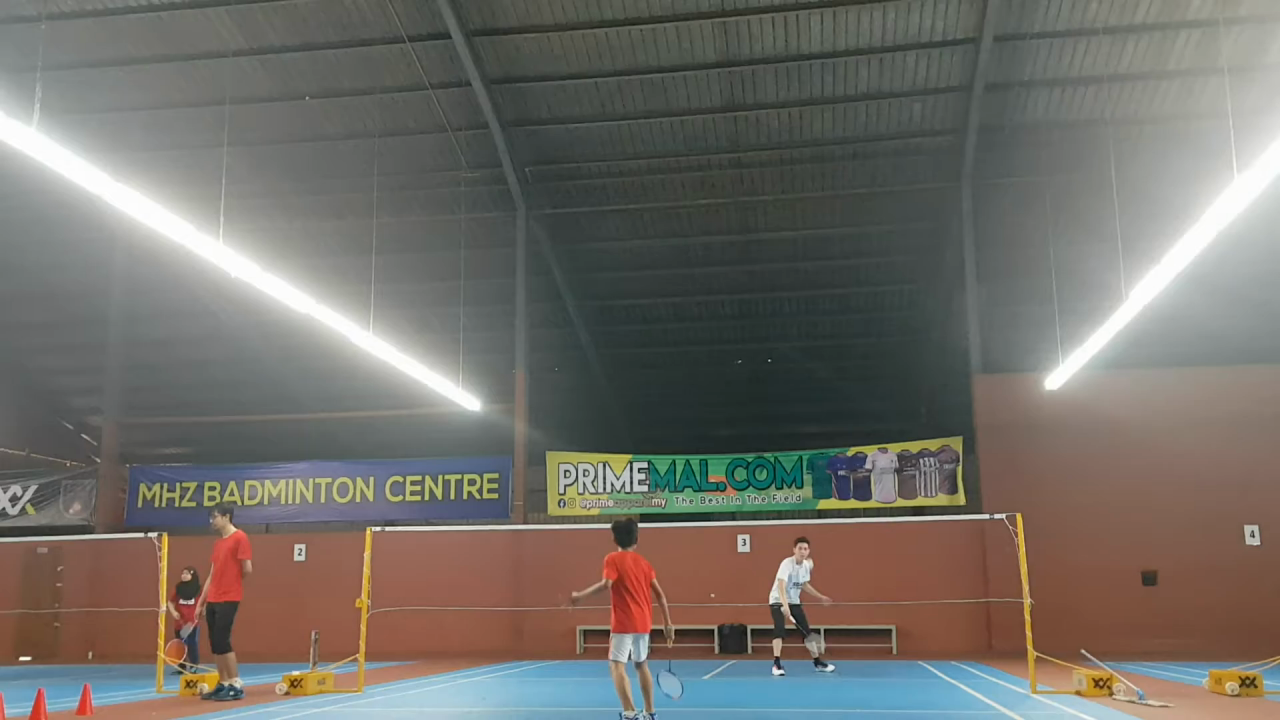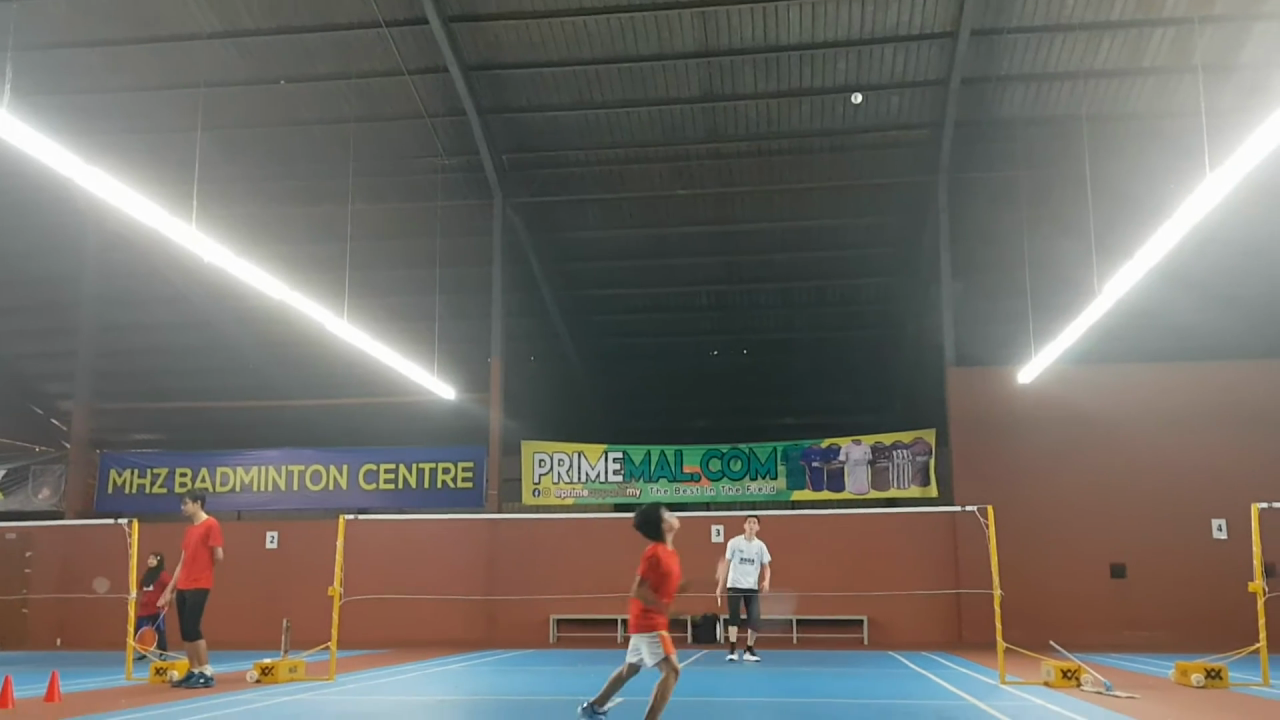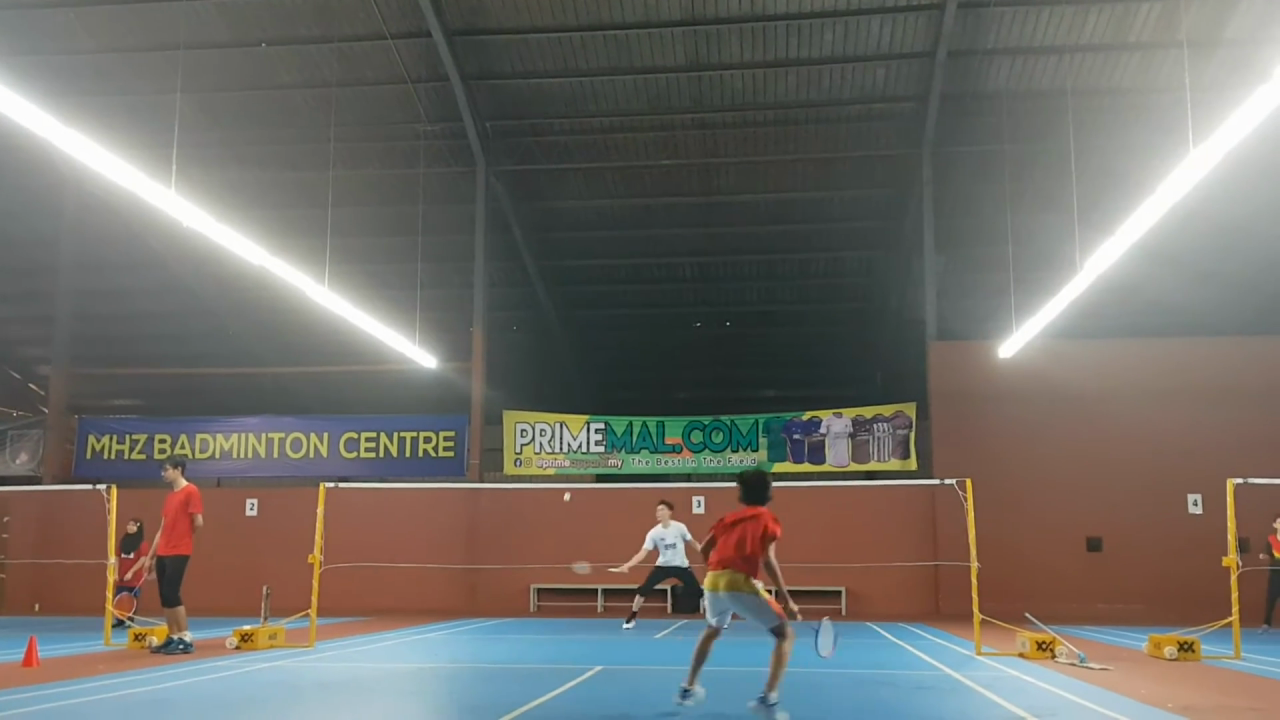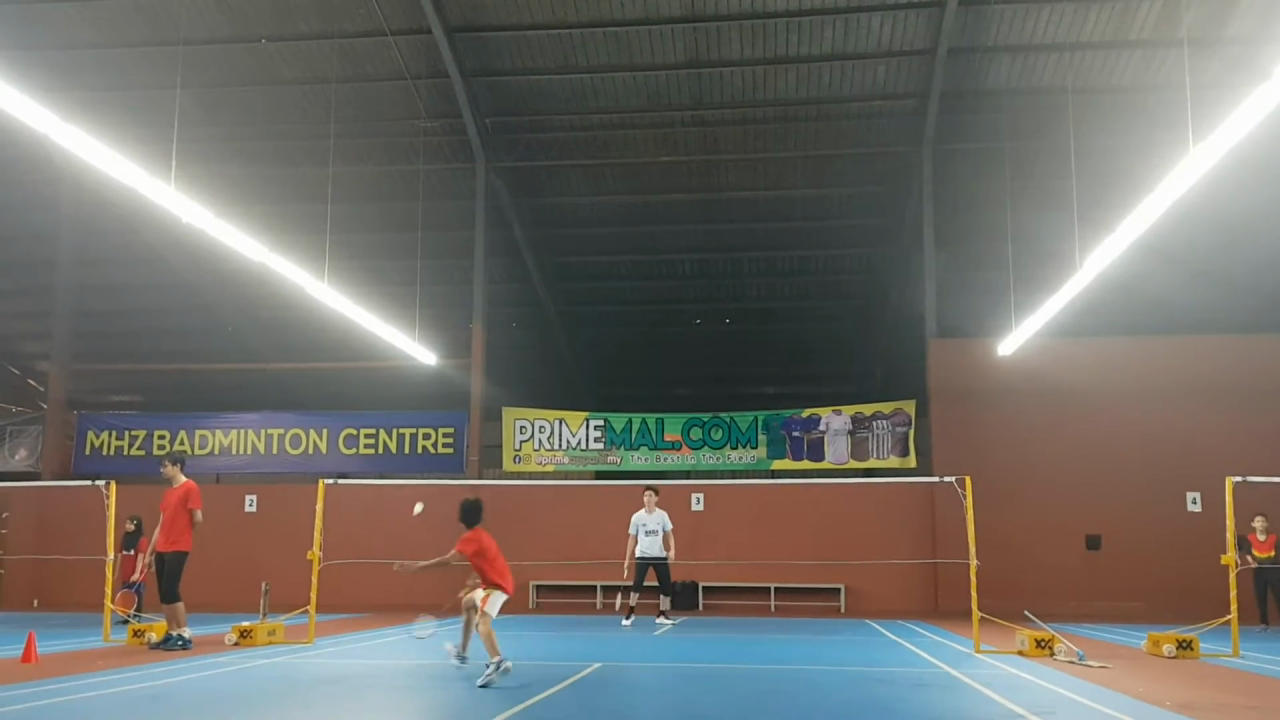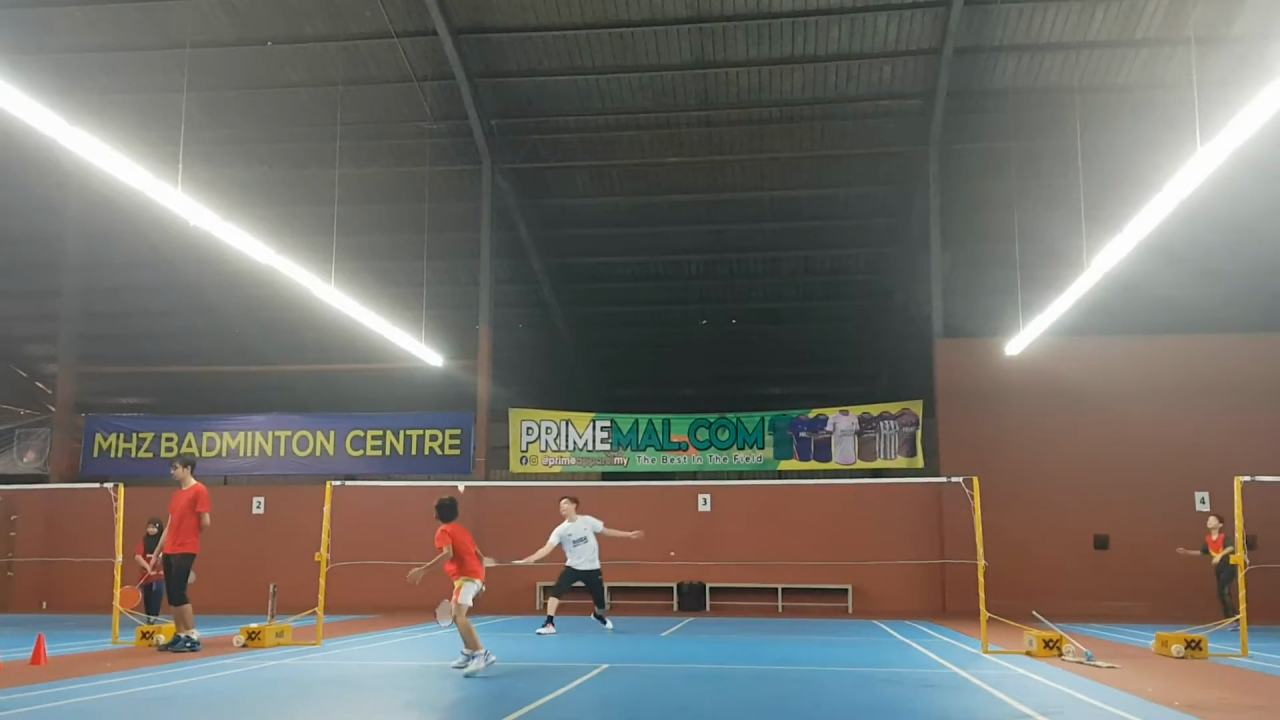
dt=1s
person 1, frame 1
left shoulder: (613, 559)
right shoulder: (644, 563)
left elbow: (605, 584)
right elbow: (659, 594)
left wrist: (581, 595)
right wrist: (667, 623)
left hip: (624, 624)
right hip: (643, 623)
left knee: (617, 666)
right knee: (641, 664)
person 1, frame 2
left shoulder: (670, 554)
right shoulder: (656, 555)
left elbow: (671, 587)
right elbow: (638, 592)
right wrist: (667, 608)
left hip: (650, 622)
right hip: (648, 624)
left knee: (632, 668)
right knee: (672, 669)
person 1, frame 3
left shoulder: (729, 518)
right shoulder: (769, 521)
left elbow: (704, 550)
right elbow: (768, 560)
right wrist: (787, 600)
left hip: (715, 581)
right hip: (744, 583)
left knee: (713, 631)
right knee: (785, 634)
left ankle: (688, 688)
right ankle: (768, 698)
person 1, frame 4
left shoulder: (471, 538)
right shoulder: (481, 535)
left elbow: (450, 558)
left wrist: (417, 565)
right wrist: (477, 579)
left hip: (496, 586)
right hip: (493, 583)
left knee: (483, 622)
right knee: (468, 608)
left ankle: (498, 662)
right ankle: (462, 652)
person 1, frame 5
left shoulder: (443, 531)
right shoulder: (463, 531)
left elbow: (447, 553)
right elbow: (480, 556)
left wrist: (423, 570)
right wrist: (481, 582)
left hip: (466, 577)
right hip: (476, 576)
left knee: (459, 615)
right knee: (458, 613)
left ankle: (481, 654)
right ankle: (469, 653)
person 2, frame 1
left shoulder: (240, 537)
right shoulder: (218, 543)
left elbow: (247, 569)
right elbow: (212, 575)
left wrist: (232, 582)
right wrist: (201, 602)
left hip: (228, 599)
right hip: (213, 600)
left knee: (222, 641)
right knee: (215, 643)
left ankle: (236, 686)
right ankle: (223, 684)
person 2, frame 2
left shoulder: (211, 524)
right shoulder: (189, 530)
left elbow: (218, 556)
right elbow: (182, 562)
left wrist: (203, 570)
right wrist: (170, 589)
left hip: (199, 586)
right hip: (183, 587)
left knee: (192, 628)
right knee: (185, 631)
left ankle: (206, 673)
right ankle: (194, 671)
person 2, frame 3
left shoulder: (191, 491)
right shoulder: (170, 496)
left elbow: (198, 522)
right elbow: (162, 528)
left wrist: (183, 537)
right wrist: (151, 555)
left hip: (179, 553)
right hip: (163, 553)
left knee: (172, 594)
right knee: (165, 596)
left ankle: (186, 639)
right ankle: (173, 637)
person 2, frame 4
left shoulder: (190, 487)
right shoulder: (168, 492)
left elbow: (198, 518)
right elbow: (161, 525)
left wrist: (182, 533)
right wrist: (149, 552)
left hip: (178, 548)
right hip: (161, 549)
left knee: (171, 590)
right knee: (164, 593)
left ankle: (184, 635)
right ankle: (171, 633)
person 2, frame 5
left shoulder: (199, 490)
right shoulder: (176, 495)
left elbow: (205, 522)
right elbow: (169, 526)
left wrist: (189, 536)
right wrist: (157, 552)
left hip: (185, 551)
right hip: (169, 552)
left knee: (179, 593)
right knee: (172, 595)
left ankle: (193, 637)
right ankle: (180, 635)
